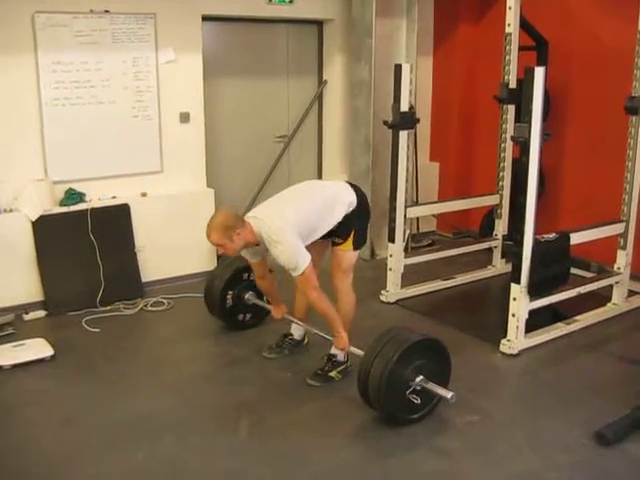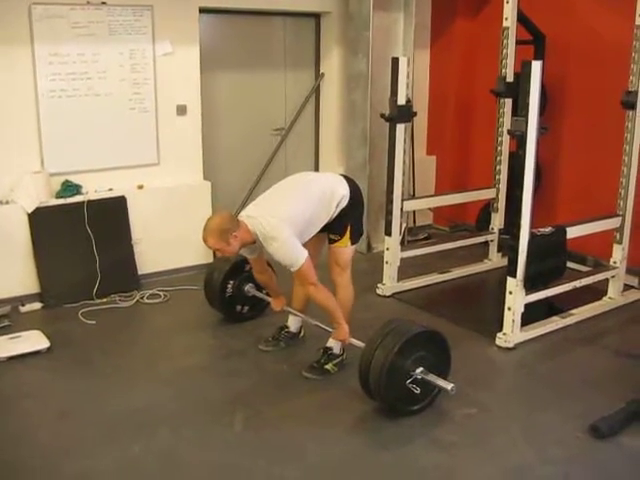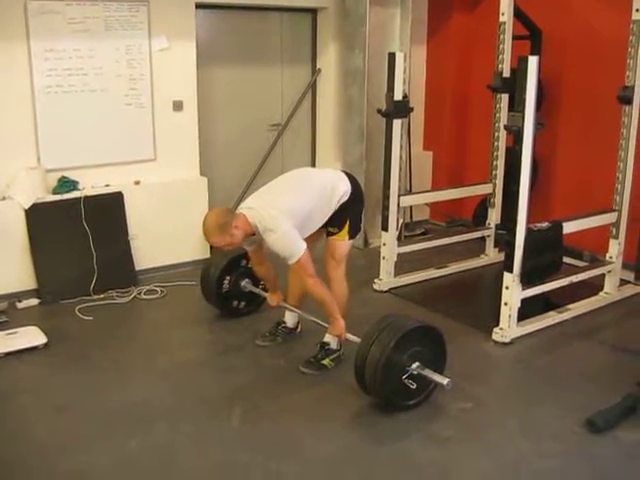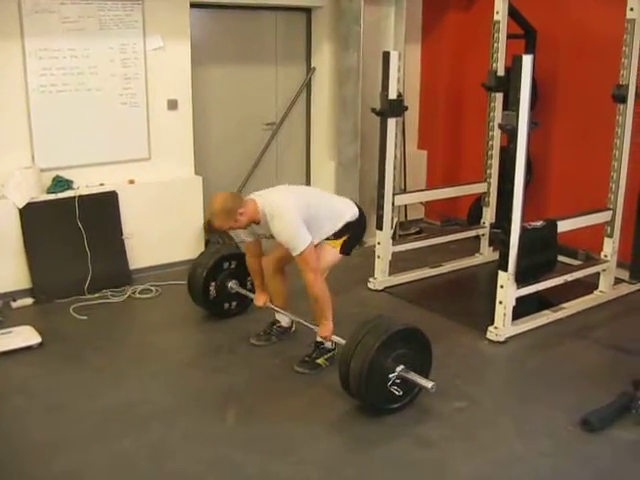
dt=0.5s
person 1, frame 1
left shoulder: (280, 240)
right shoulder: (246, 232)
left elbow: (313, 290)
right elbow: (262, 276)
left wrist: (340, 333)
right wrist: (276, 305)
left hip: (350, 205)
right hip: (325, 201)
left knee: (340, 280)
right knee: (302, 275)
left ankle: (339, 358)
right ankle: (297, 336)
person 1, frame 2
left shoulder: (276, 238)
right shoulder: (243, 228)
left elbow: (312, 284)
right elbow: (261, 271)
left wrist: (341, 324)
right wrist: (277, 297)
left hip: (343, 197)
right hip: (319, 192)
left knee: (339, 273)
right knee: (302, 269)
left ankle: (336, 350)
right ankle: (293, 329)
person 1, frame 3
left shoulder: (275, 230)
right shoulder: (243, 220)
left elbow: (309, 278)
right elbow: (259, 263)
left wrist: (336, 320)
right wrist: (273, 291)
left hip: (343, 193)
right hip: (319, 189)
left knee: (333, 268)
right knee: (297, 262)
left ankle: (332, 345)
right ankle: (290, 324)
person 1, frame 4
left shoulder: (282, 219)
right shoulder: (247, 212)
left elbow: (313, 273)
right elbow: (253, 256)
left wrist: (326, 321)
right wrist: (260, 290)
left hip: (348, 221)
right hip: (321, 221)
left knee: (310, 275)
right knee: (269, 263)
left ankle: (326, 345)
right ankle: (283, 323)
